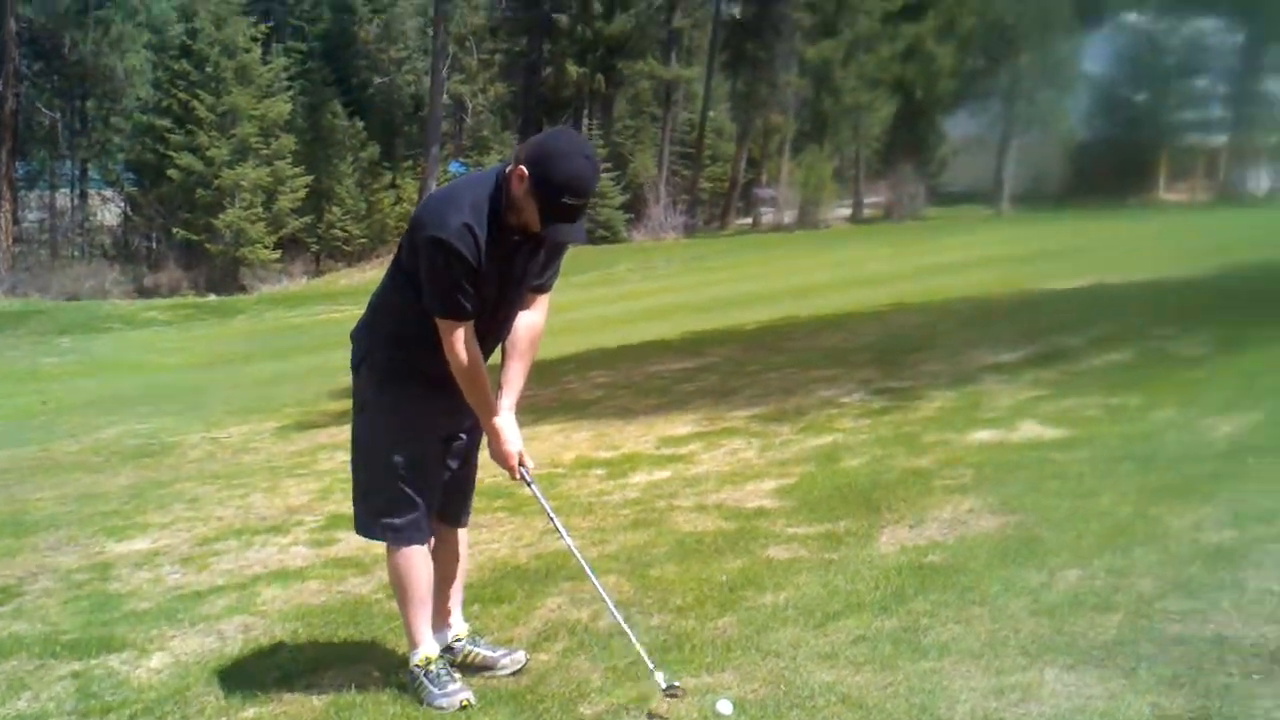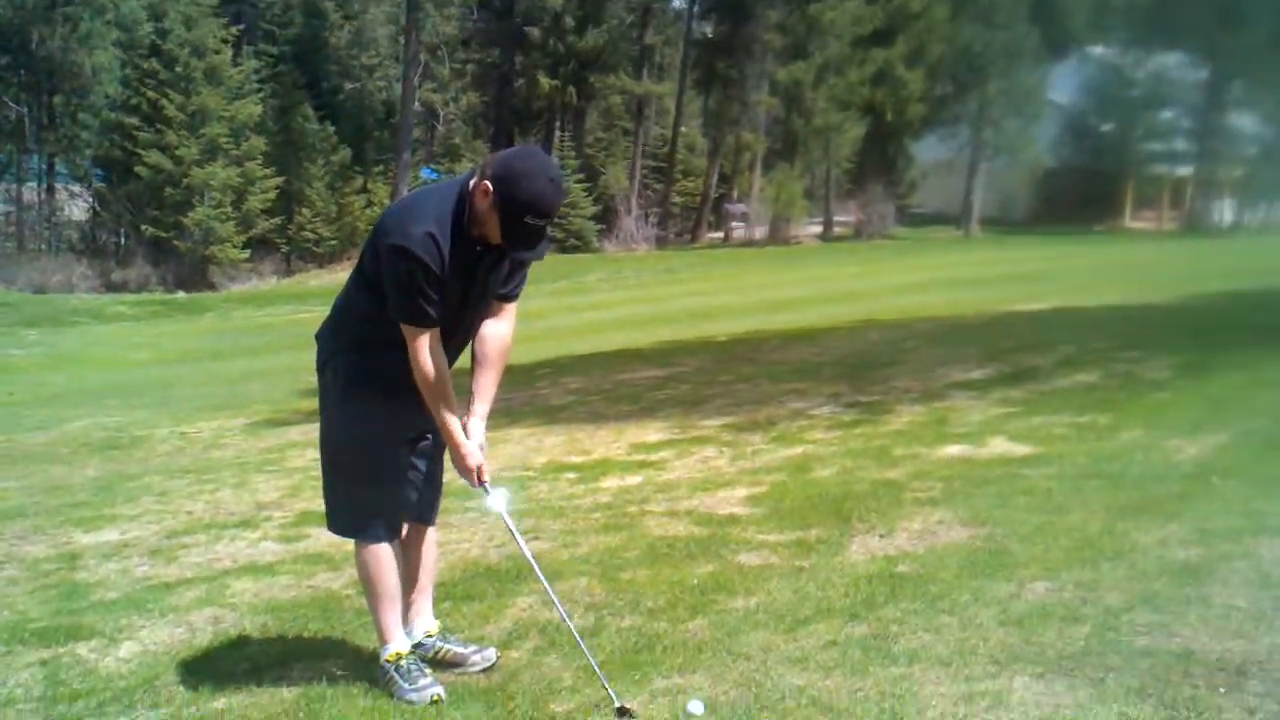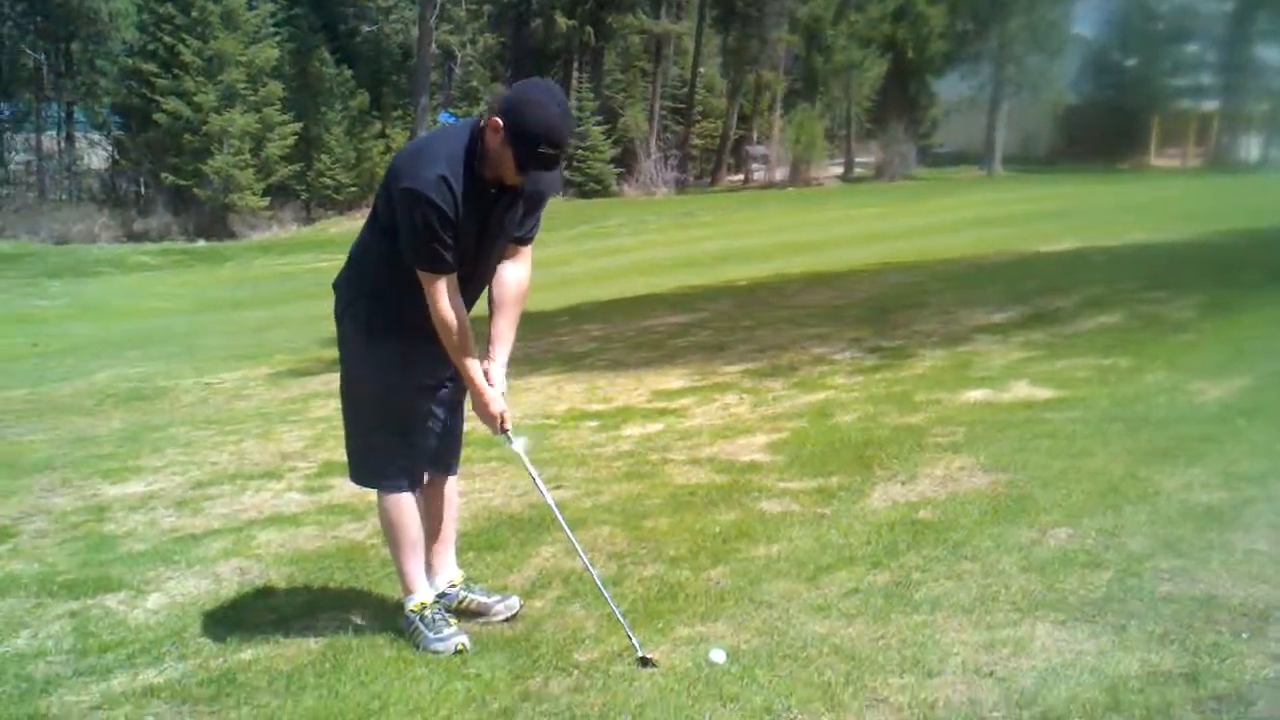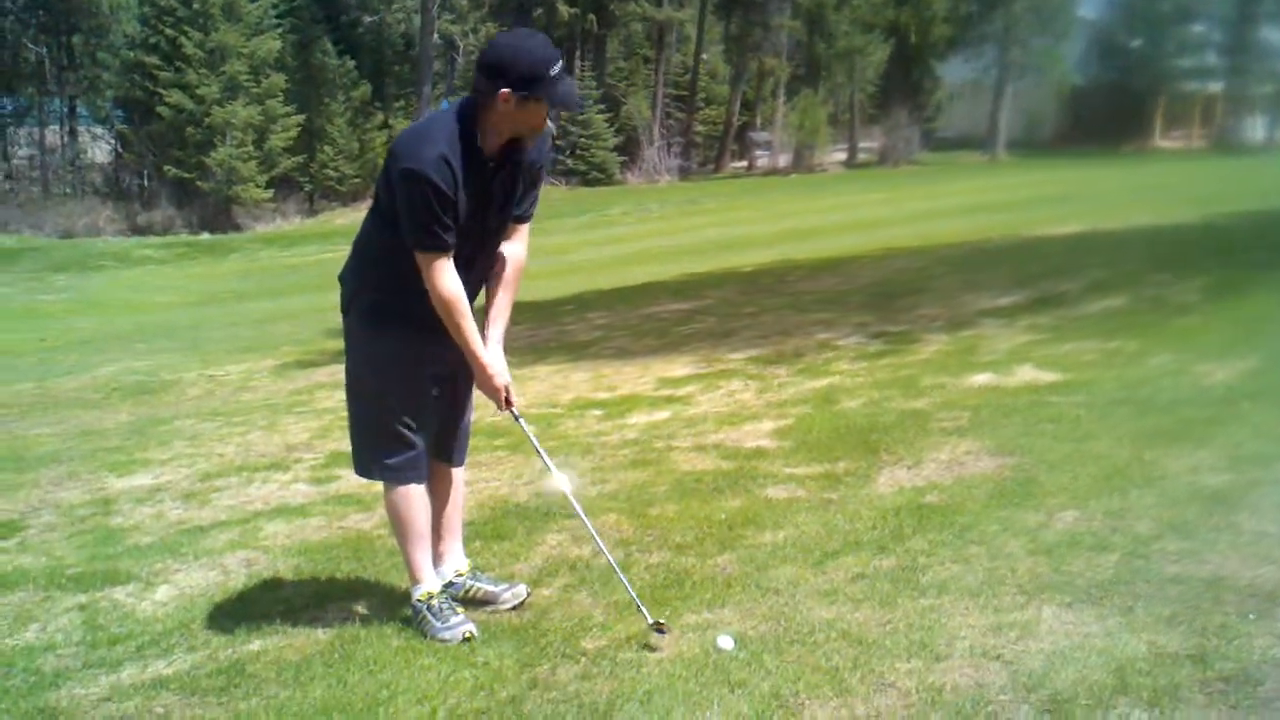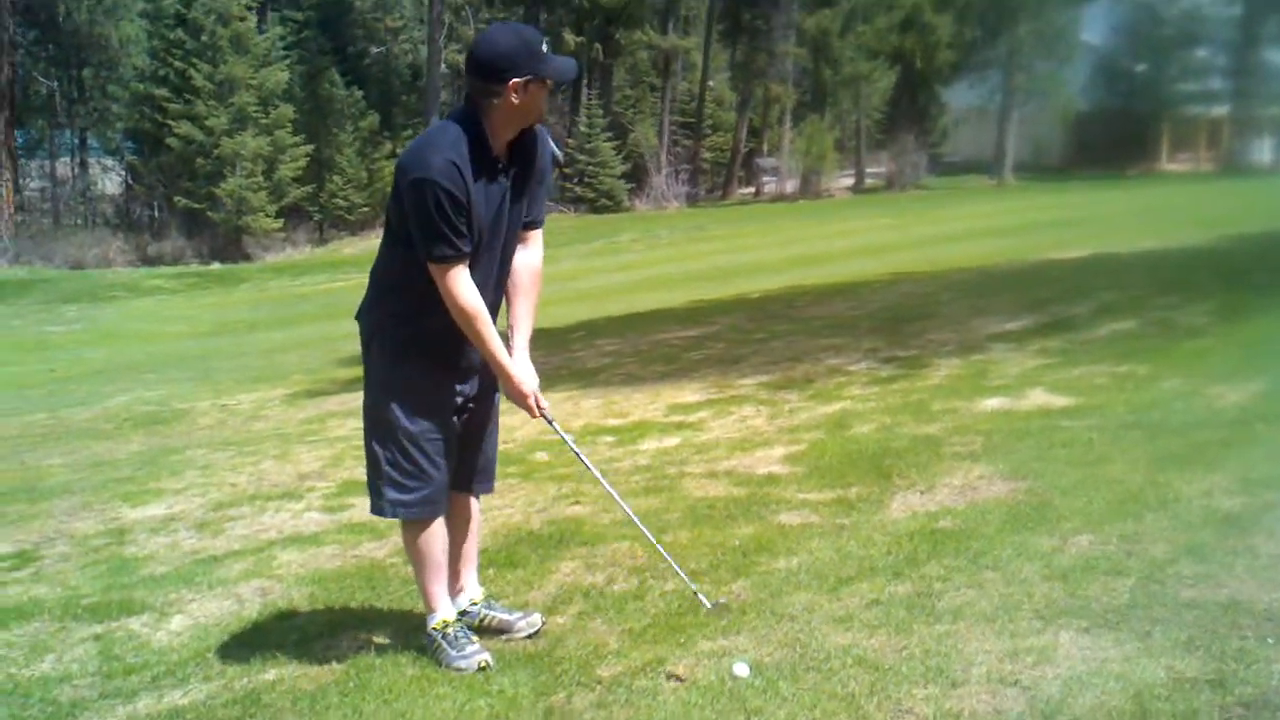
dt=0.4s
person 1, frame 1
left shoulder: (549, 214)
right shoulder: (452, 225)
left elbow: (531, 307)
right elbow: (457, 340)
left wrist: (507, 407)
right wrist: (494, 426)
left hip: (459, 374)
right hip: (398, 374)
left knee: (452, 509)
right knee: (408, 515)
left ankle: (452, 634)
right ankle: (424, 657)
person 1, frame 2
left shoulder: (515, 224)
right shoulder: (417, 233)
left elbow: (499, 316)
right elbow: (422, 346)
left wrist: (478, 417)
right wrist: (455, 437)
left hip: (424, 378)
right hip: (363, 376)
left knee: (420, 506)
right knee: (377, 514)
left ankle: (421, 630)
right ankle: (395, 652)
person 1, frame 3
left shoulder: (528, 168)
right shoulder: (429, 177)
left elbow: (514, 260)
right elbow: (439, 293)
left wrist: (497, 361)
right wrist: (476, 383)
left hip: (443, 325)
right hip: (381, 326)
left knee: (441, 455)
right knee: (399, 462)
left ankle: (445, 581)
right ankle: (418, 601)
person 1, frame 4
left shoulder: (529, 147)
right shoulder: (427, 157)
left elbow: (512, 241)
right elbow: (436, 272)
left wrist: (495, 341)
right wrist: (480, 361)
left hip: (449, 313)
right hip: (389, 317)
left knee: (448, 446)
right knee: (405, 452)
left ankle: (452, 570)
right ankle: (425, 591)
person 1, frame 5
left shoulder: (531, 151)
right shoulder: (436, 165)
left elbow: (527, 247)
right elbow: (453, 282)
left wrist: (521, 351)
right wrist: (506, 370)
left hip: (471, 344)
right hip: (411, 349)
left knee: (467, 477)
right knee: (421, 484)
left ankle: (468, 598)
right ankle: (440, 620)
